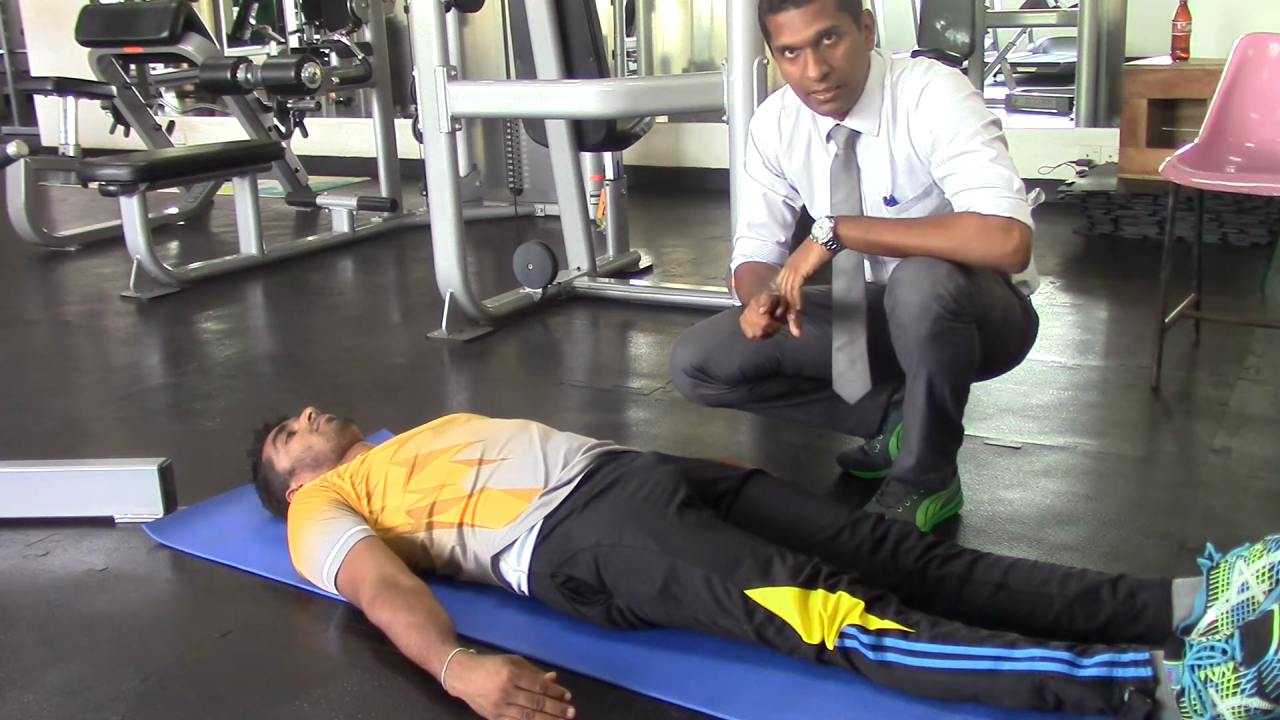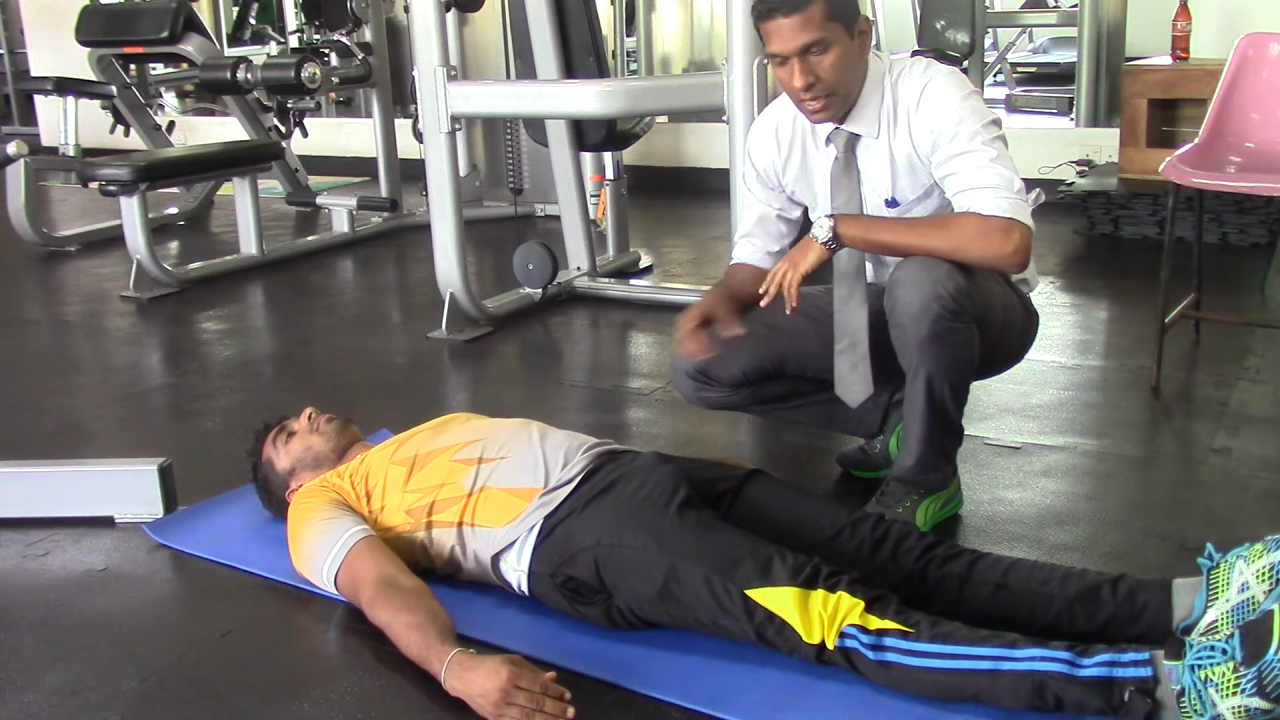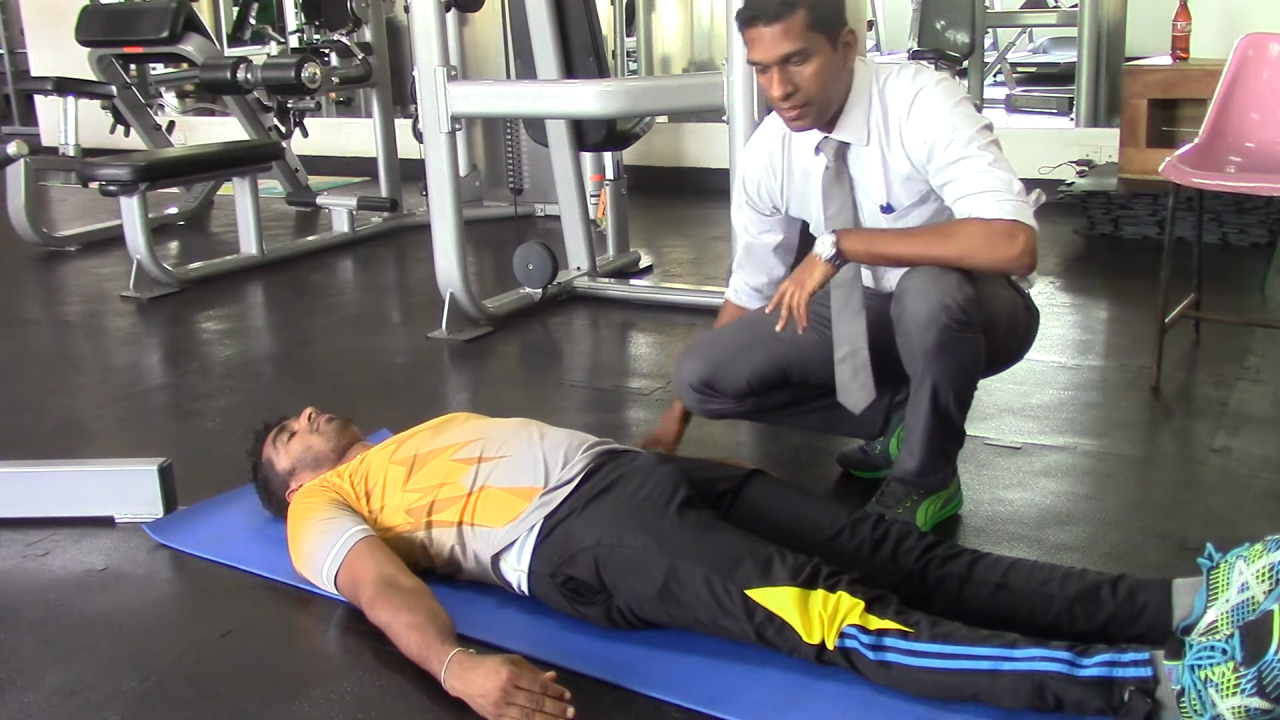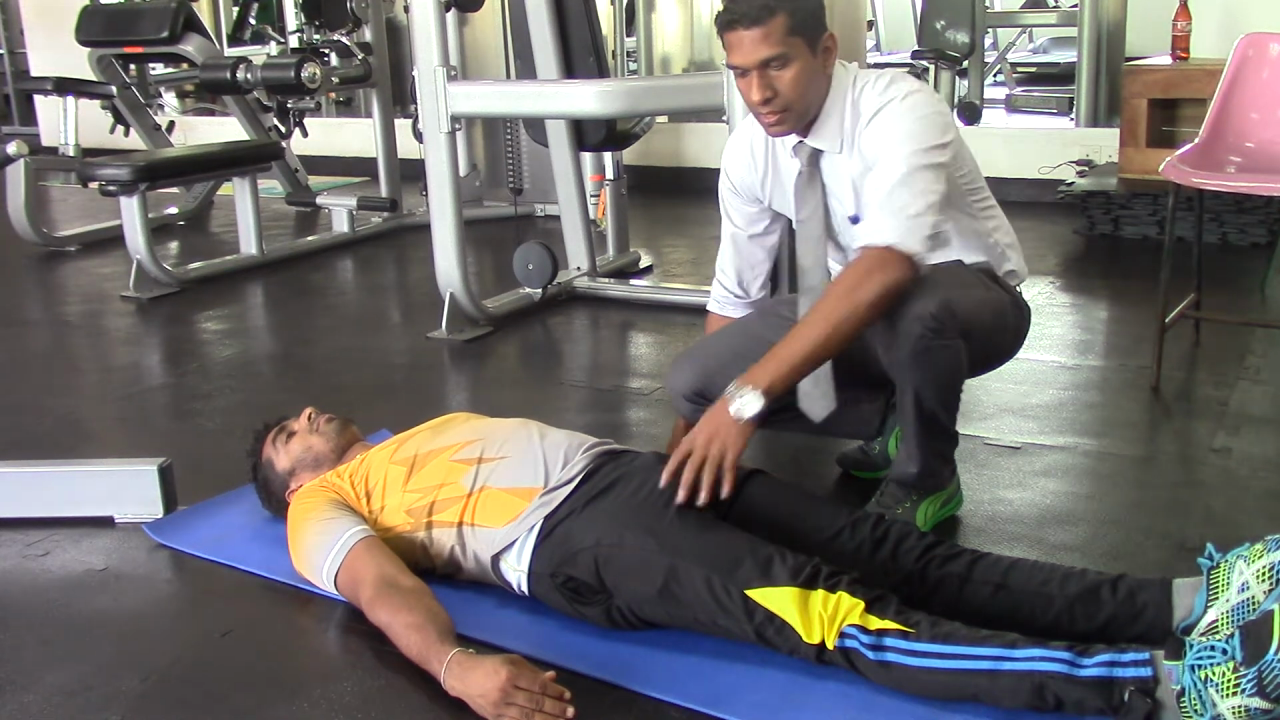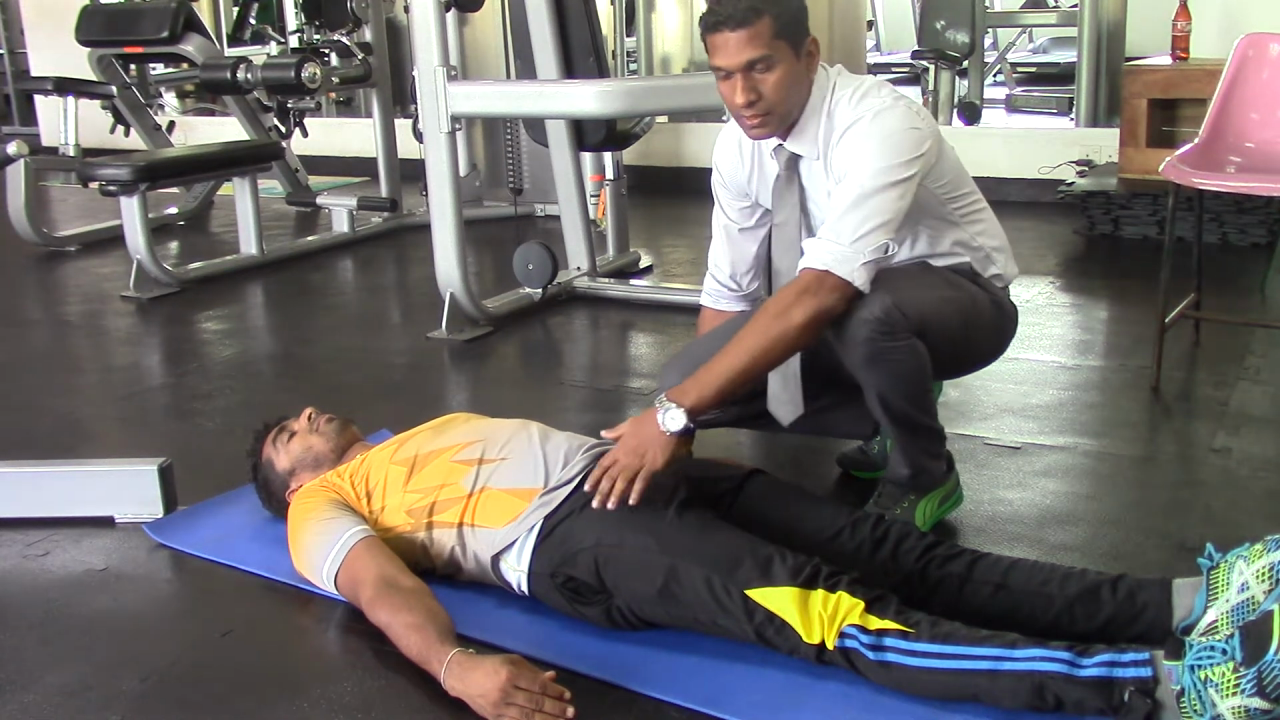
dt=0.4s
person 1, frame 1
left shoulder: (422, 440)
right shoulder: (323, 512)
right elbow: (384, 588)
left wrist: (716, 460)
left hip: (634, 469)
right hip: (576, 539)
left knee: (899, 555)
right knee: (834, 617)
left ankle: (1185, 602)
person 1, frame 2
left shoulder: (420, 439)
right shoulder: (325, 512)
right elbow: (383, 589)
left wrist: (712, 458)
left hip: (632, 470)
right hip: (574, 538)
left knee: (896, 556)
right knee: (833, 618)
left ankle: (1185, 604)
person 1, frame 3
left shoulder: (420, 441)
right shoulder: (323, 511)
right elbow: (384, 587)
left wrist: (689, 448)
left hip: (631, 469)
right hip: (574, 538)
left knee: (898, 554)
right knee: (832, 616)
left ankle: (1186, 602)
person 1, frame 4
left shoulder: (420, 439)
right shoulder: (325, 512)
right elbow: (382, 589)
left hip: (627, 470)
right hip: (571, 539)
left knee: (896, 556)
right knee: (831, 617)
left ankle: (1187, 603)
person 1, frame 5
left shoulder: (420, 440)
right shoulder: (323, 511)
right elbow: (383, 588)
right hip: (568, 540)
left knee: (897, 554)
right knee: (829, 615)
left ankle: (1187, 602)
person 2, frame 1
left shoulder: (933, 95)
right shoulder: (774, 123)
left elbow: (1008, 240)
right elbow: (755, 254)
left wrist: (838, 229)
right wrist: (763, 297)
left hip: (974, 308)
right hip: (870, 308)
left knee: (922, 282)
right knee: (698, 364)
left ankle: (926, 476)
right ankle: (896, 416)
person 2, frame 2
left shoulder: (933, 95)
right shoulder: (774, 132)
left elbow: (1007, 242)
right elbow: (756, 258)
left wrist: (838, 229)
right wrist: (720, 299)
left hip: (974, 309)
right hip: (870, 307)
left knee: (923, 283)
right knee: (701, 367)
left ankle: (926, 476)
right ankle: (896, 416)
person 2, frame 3
left shoulder: (923, 102)
right shoulder: (765, 152)
left elbow: (1013, 244)
right elbow: (752, 290)
left wrist: (840, 244)
right wrist: (680, 410)
left hip: (967, 308)
right hip: (869, 308)
left knee: (931, 292)
right knee: (703, 375)
left ankle: (925, 477)
right ankle: (895, 418)
person 2, frame 4
left shoulder: (898, 111)
right shoulder: (748, 148)
left elbow: (882, 270)
right elbow: (733, 293)
left wrist: (746, 397)
right wrist: (686, 431)
left hip: (969, 297)
right hip: (858, 311)
left knee: (911, 308)
right knee: (694, 382)
left ankle: (924, 477)
right ankle: (893, 418)
person 2, frame 5
left shoulder: (880, 123)
right shoulder: (738, 144)
left elbow: (821, 291)
right elbow: (727, 290)
left wrist: (675, 412)
right wrist: (678, 409)
left hip: (959, 299)
right hip: (845, 308)
left knee: (864, 312)
right knee: (684, 384)
left ankle: (921, 476)
right ankle: (891, 417)
